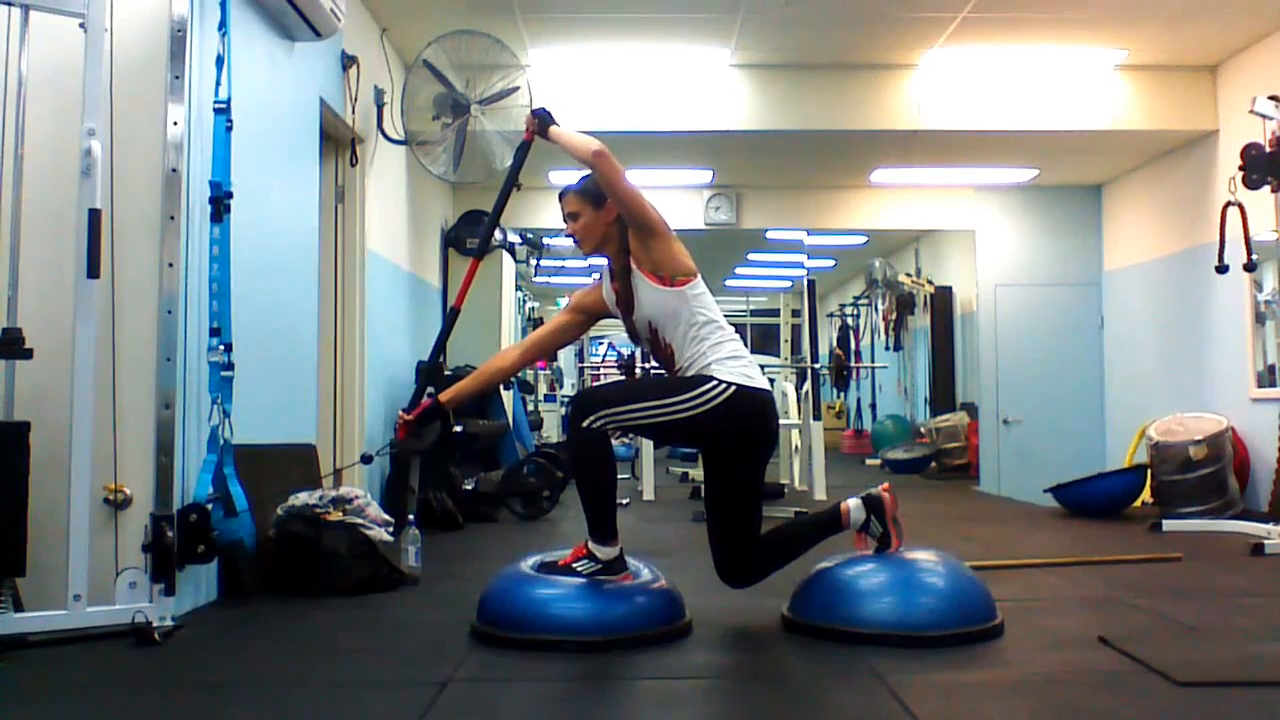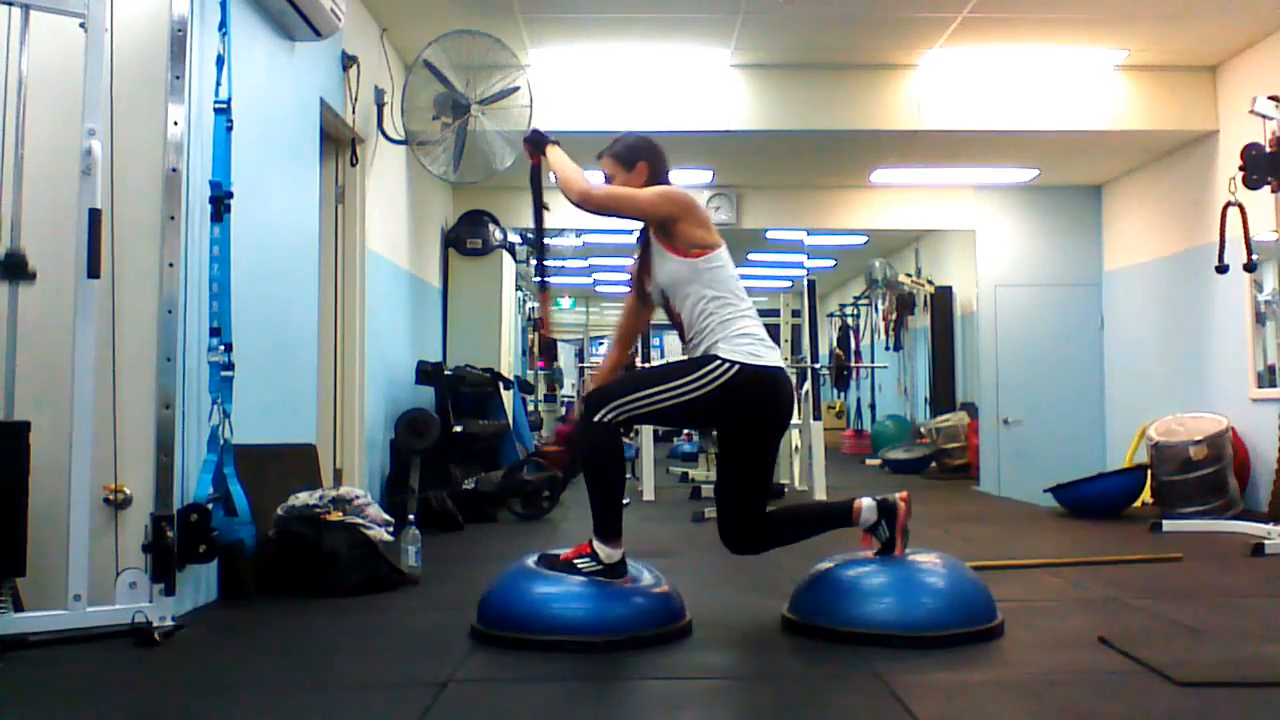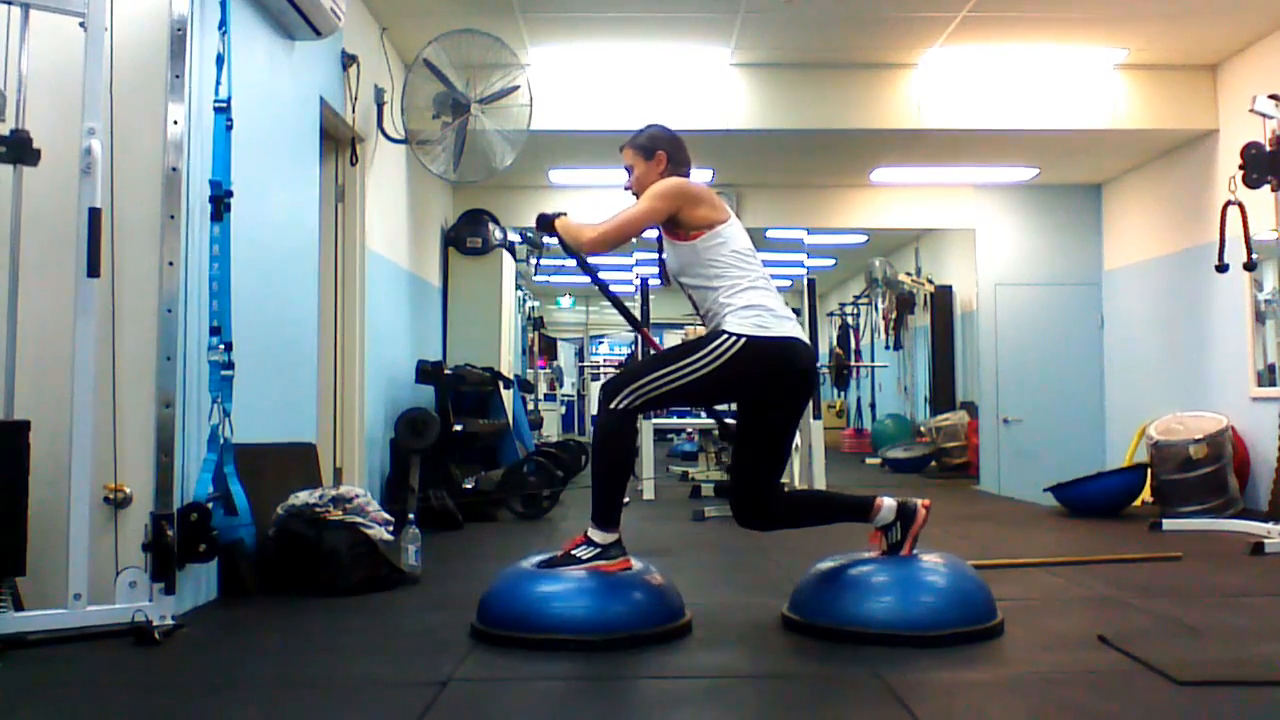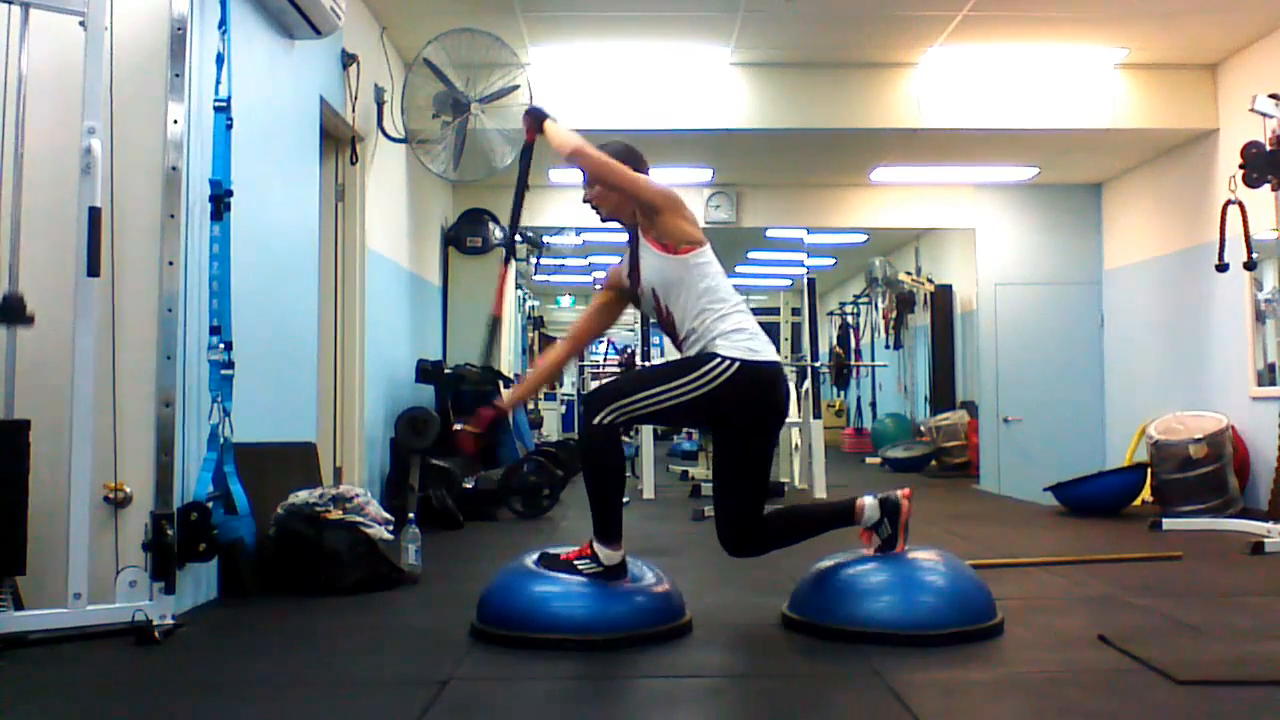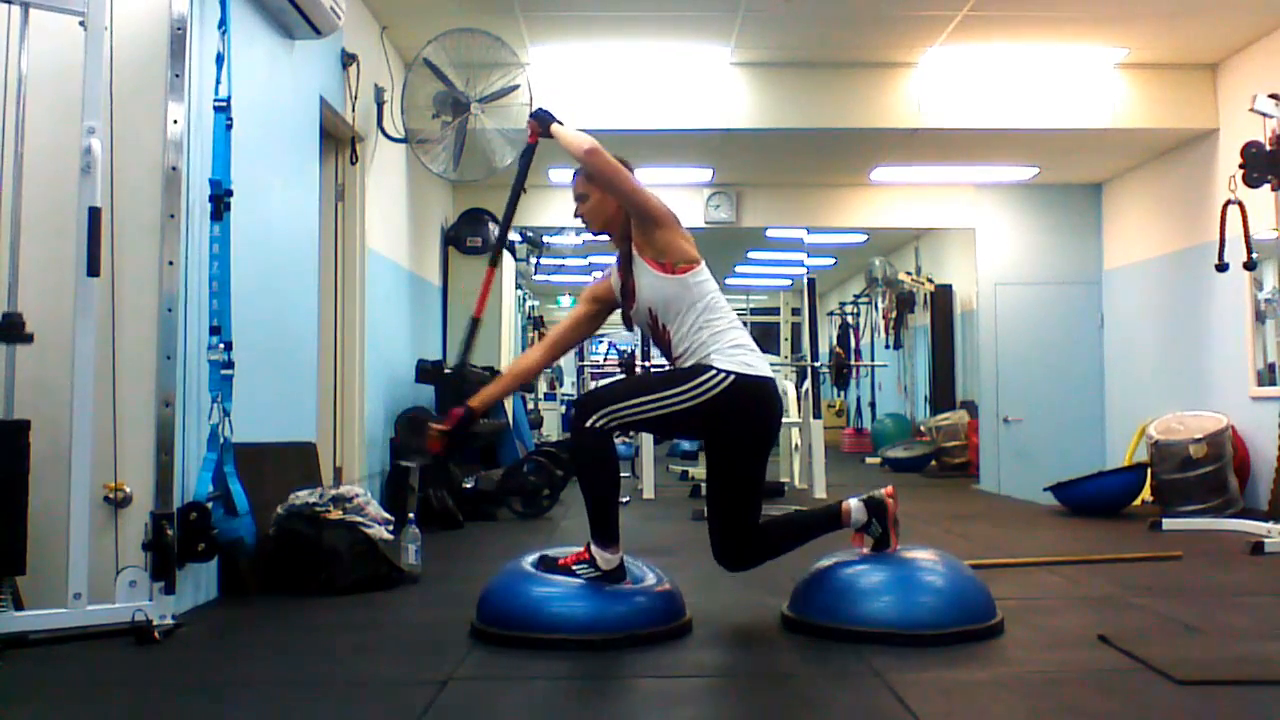
dt=0.7s
person 1, frame 1
left shoulder: (654, 243)
right shoulder: (598, 298)
left elbow: (598, 156)
right elbow: (518, 355)
left wrist: (551, 129)
right wrist: (441, 402)
left hip: (735, 398)
right hip: (728, 409)
left knee: (588, 411)
right knee: (740, 567)
left ankle: (605, 554)
right ankle: (860, 510)
person 1, frame 2
left shoulder: (676, 204)
right shoulder: (648, 260)
left elbow: (585, 194)
right elbow: (620, 348)
left wrist: (548, 150)
right wrist: (575, 425)
left hip: (741, 372)
right hip: (762, 387)
left knee: (600, 410)
right knee: (743, 533)
left ankle: (607, 554)
right ankle: (876, 511)
person 1, frame 3
left shoulder: (677, 192)
right shoulder: (698, 213)
left elbow: (594, 240)
left wrist: (556, 223)
left hip: (754, 345)
right hip: (791, 358)
left knee: (617, 397)
right knee: (755, 507)
left ankle: (603, 541)
right ankle: (891, 511)
person 1, frame 4
left shoulder: (661, 208)
right shoulder: (623, 275)
left elbow: (579, 152)
right elbow: (567, 345)
left wrist: (543, 122)
right wrist: (500, 408)
left hip: (740, 369)
right hip: (752, 385)
left knee: (597, 410)
right knee: (742, 537)
left ankle: (607, 554)
right ankle: (872, 509)
person 1, frame 5
left shoulder: (656, 228)
right shoulder: (609, 288)
left elbow: (593, 155)
right elbow: (541, 352)
left wrist: (552, 126)
right wrist: (469, 410)
left hip: (737, 385)
right hip: (739, 398)
left knee: (591, 414)
right knee: (738, 551)
left ankle: (605, 559)
right ankle: (861, 511)
